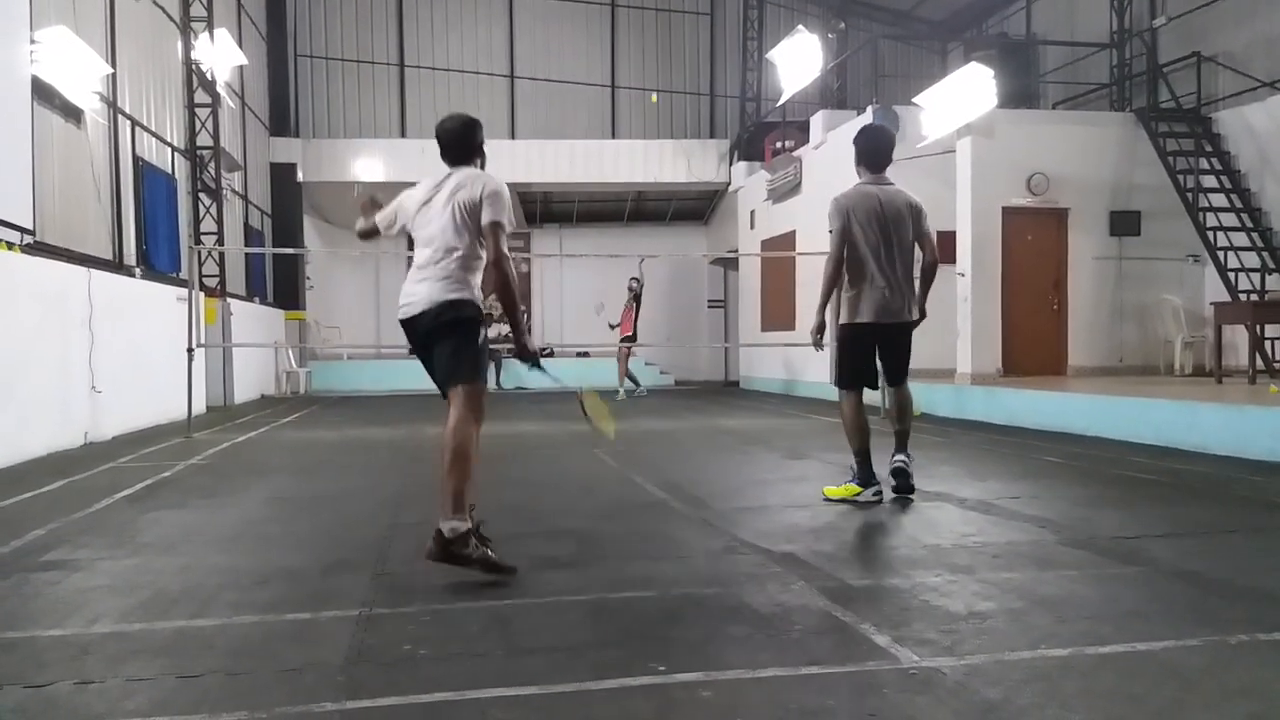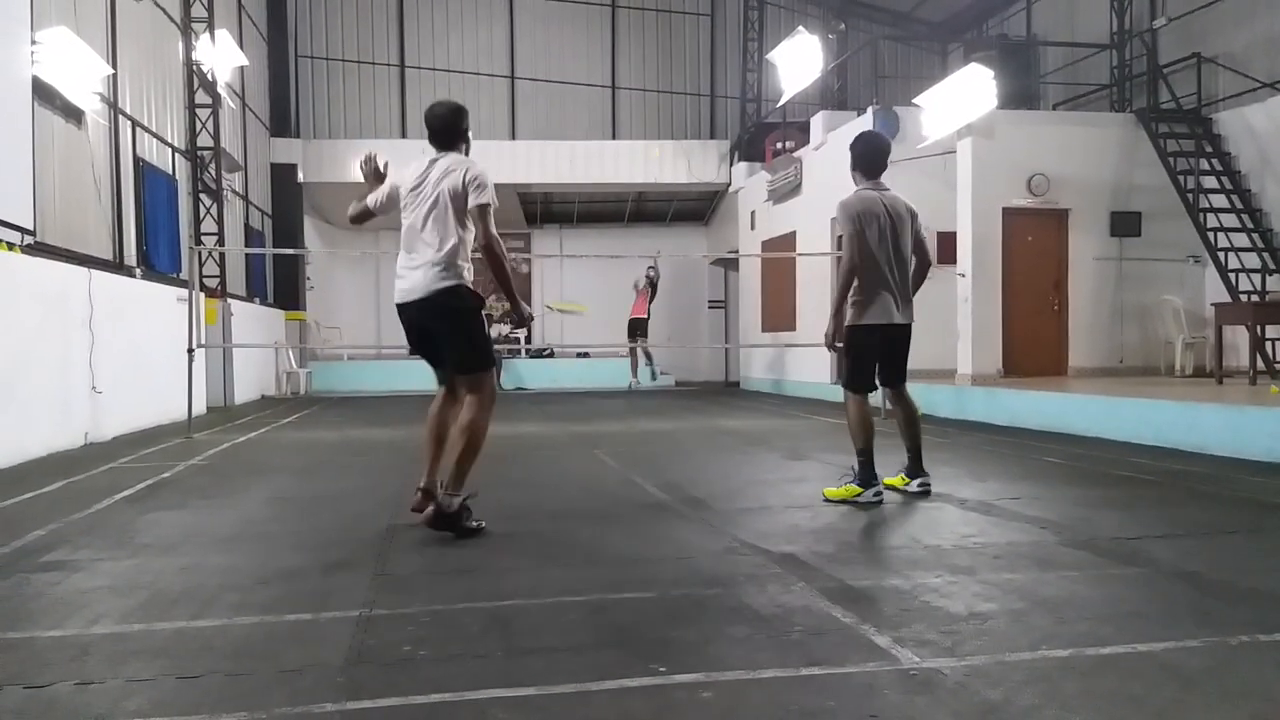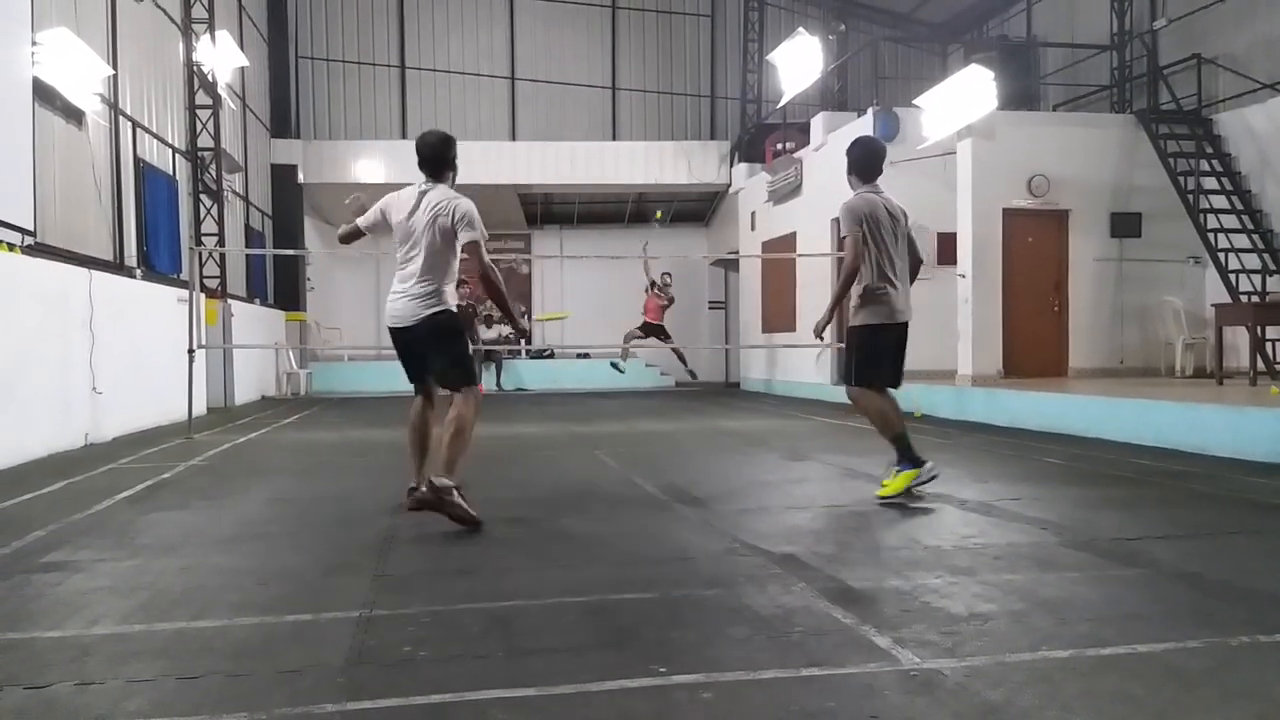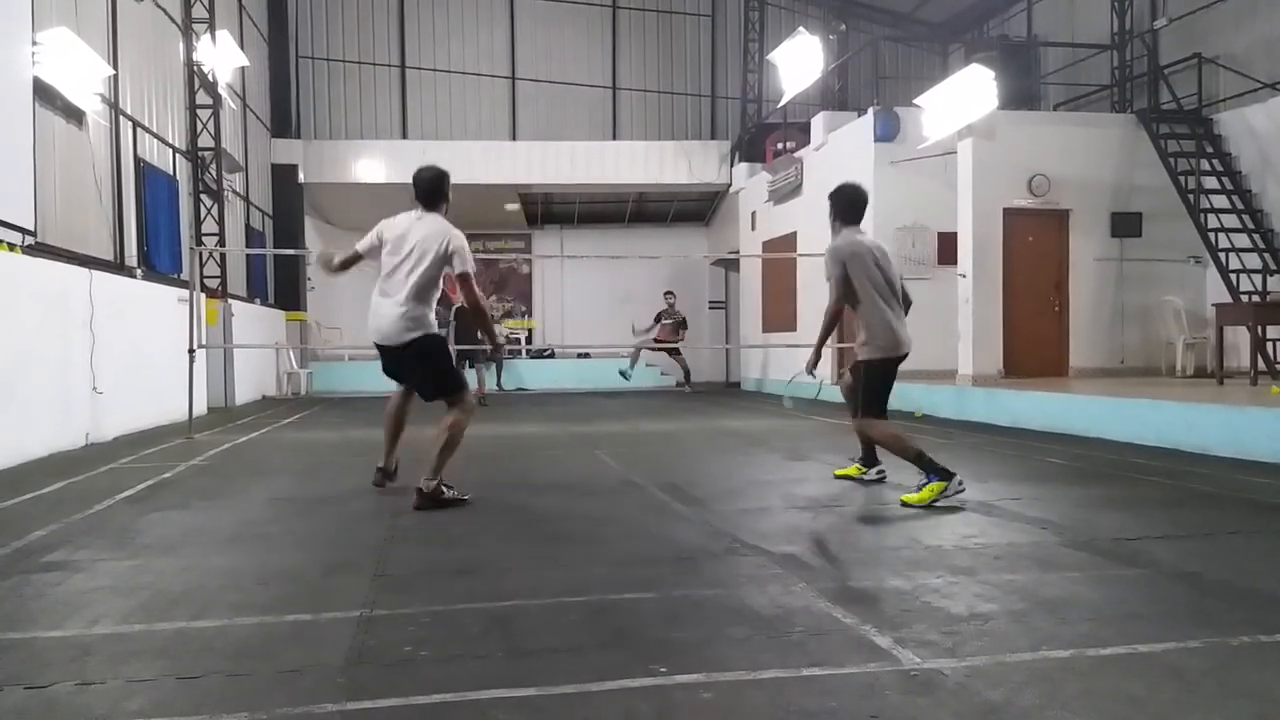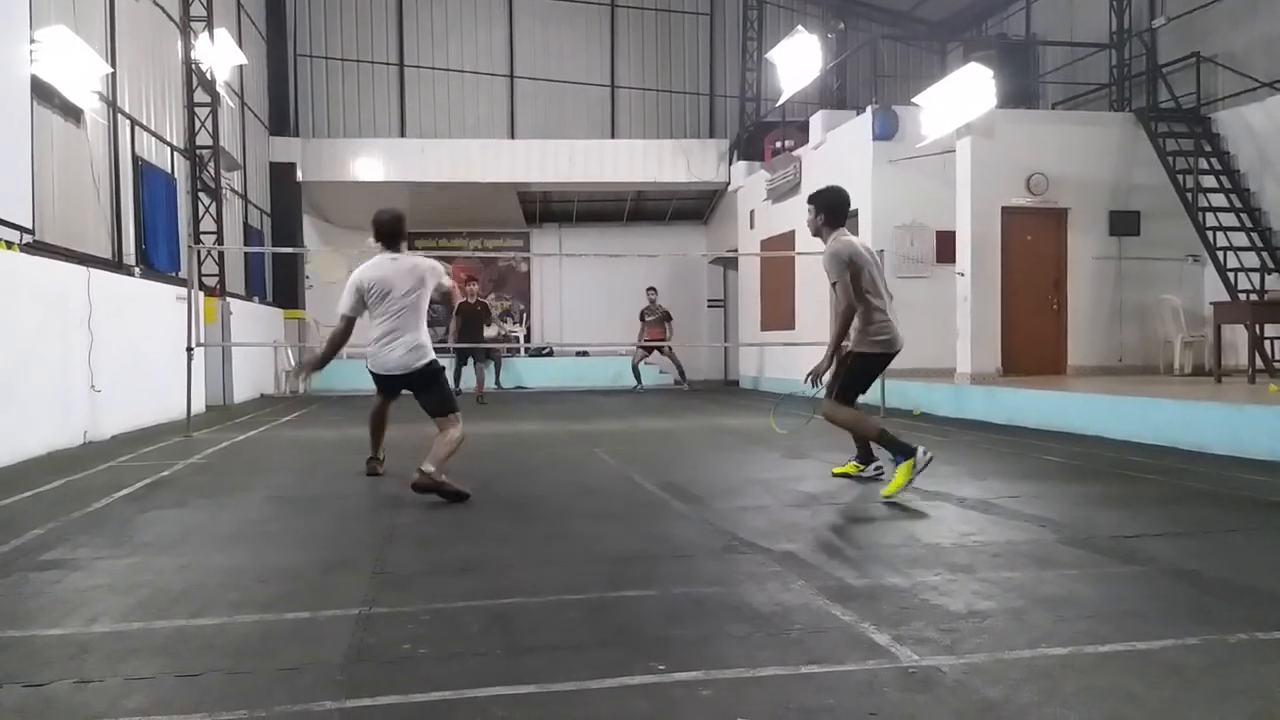
dt=0.2s
person 1, frame 1
left shoulder: (418, 193)
right shoulder: (488, 186)
left elbow: (365, 229)
right elbow: (497, 261)
left wrist: (370, 211)
right wrist: (518, 331)
left hip: (412, 308)
right hip: (452, 304)
left knee: (458, 400)
right knee: (466, 410)
left ankle: (454, 517)
right ankle: (454, 531)
person 1, frame 2
left shoulder: (407, 178)
right shoulder: (471, 173)
left elbow: (355, 215)
right elbow: (487, 241)
left wrist: (373, 185)
right wrist: (516, 303)
left hip: (407, 296)
right hip: (446, 291)
left knee: (451, 389)
right knee: (481, 394)
left ankle: (429, 488)
right ankle: (449, 502)
person 1, frame 3
left shoulder: (395, 200)
right shoulder: (459, 206)
left elbow: (344, 236)
right elbow: (482, 269)
left wrist: (358, 213)
right wrist: (512, 318)
left hip: (398, 315)
right hip: (434, 314)
left knee: (424, 395)
right knee: (465, 396)
left ankle: (419, 486)
right ankle: (443, 487)
person 1, frame 4
left shoulder: (389, 226)
right shoulder: (451, 237)
left elbow: (342, 264)
right elbow: (471, 297)
left wrist: (328, 261)
right wrist: (491, 336)
left hip: (382, 331)
right hip: (416, 333)
left knee: (406, 388)
right knee: (461, 404)
left ankle: (386, 466)
right ankle: (430, 486)
person 1, frame 5
left shoulder: (362, 275)
right shoulder: (427, 267)
left elbow: (342, 331)
right elbow: (448, 292)
left wrist: (318, 362)
left hip: (379, 361)
right hip: (419, 361)
left knee: (384, 398)
right knee: (453, 428)
left ankle: (375, 459)
right ankle: (429, 471)
person 2, frame 1
left shoulder: (844, 202)
right shoulder: (910, 203)
left elbow: (835, 261)
right elbow: (931, 258)
left wrist: (820, 312)
right wrist: (920, 301)
left hip: (858, 312)
right hip: (900, 312)
left knee: (850, 393)
right knee: (898, 386)
left ankle: (865, 480)
right ankle: (901, 455)
person 2, frame 2
left shoulder: (851, 205)
right shoulder: (904, 207)
left elbow: (849, 263)
right elbow: (924, 260)
left wrist: (834, 317)
left hip: (865, 314)
right hip: (900, 315)
left knee: (855, 393)
right knee: (897, 389)
left ankle: (866, 480)
right ankle: (916, 472)
person 2, frame 3
left shoulder: (854, 206)
right shoulder: (896, 208)
left elbow: (853, 263)
right elbow: (916, 260)
left wrist: (829, 312)
left hip: (871, 312)
right hip: (898, 312)
left knee: (861, 390)
right knee: (879, 388)
left ankle: (913, 462)
right ankle: (907, 463)
person 2, frame 4
left shoulder: (838, 248)
right shoulder: (877, 247)
left elbow: (837, 305)
right elbow: (906, 298)
left wrist: (817, 350)
left hip: (877, 345)
right hip: (897, 341)
left knee: (866, 422)
right knee: (849, 387)
left ankle: (940, 476)
right ankle: (869, 462)
person 2, frame 5
left shoulder: (835, 252)
right shoulder: (859, 245)
left elbow: (847, 306)
left wrist: (829, 357)
left hip: (872, 341)
right hip: (883, 337)
left knee: (833, 407)
right knee: (841, 394)
left ankle: (907, 453)
right ankle: (866, 459)
